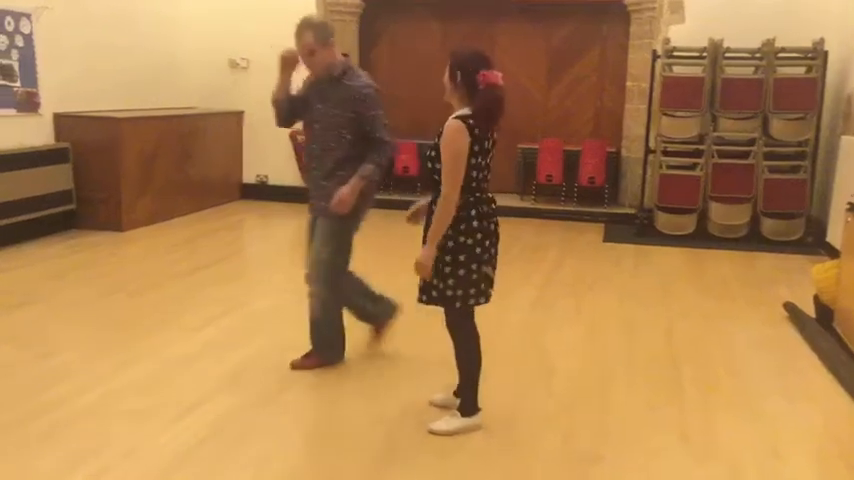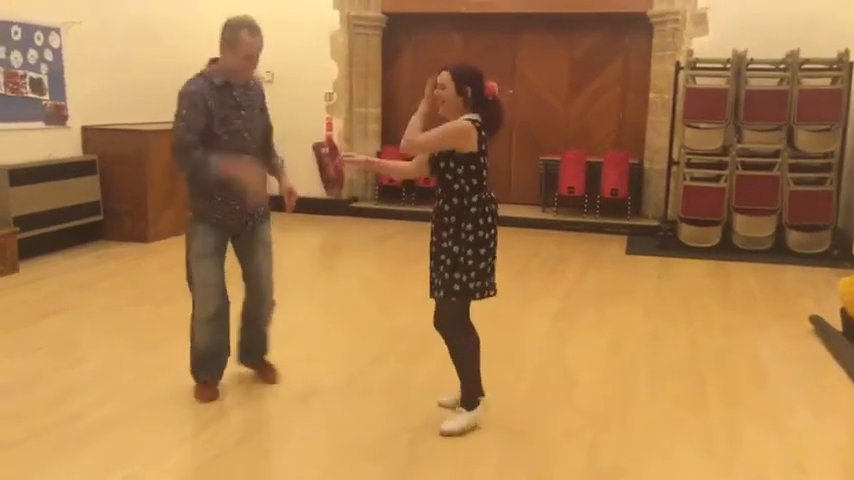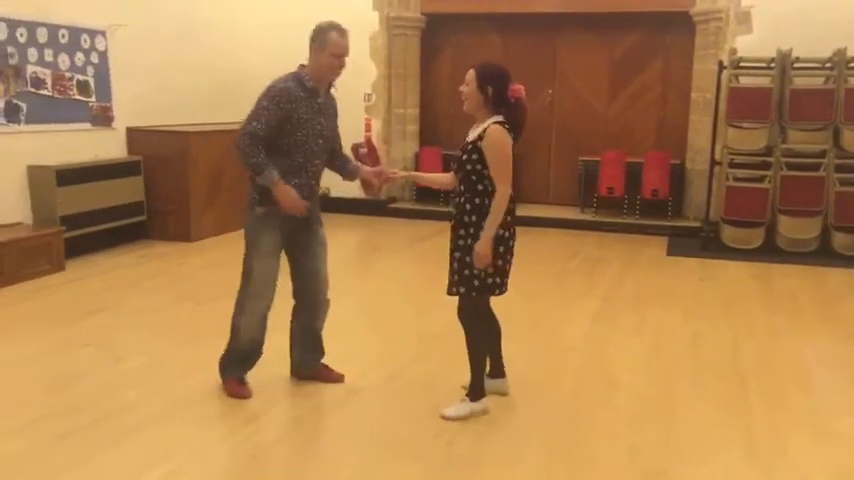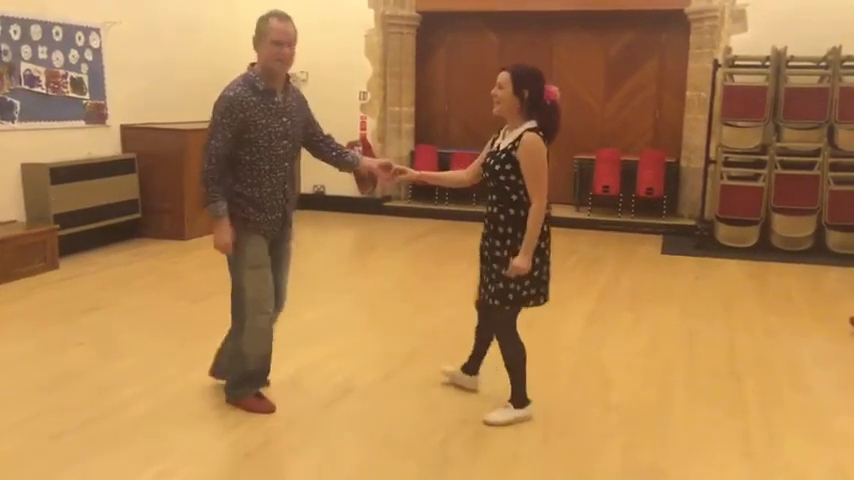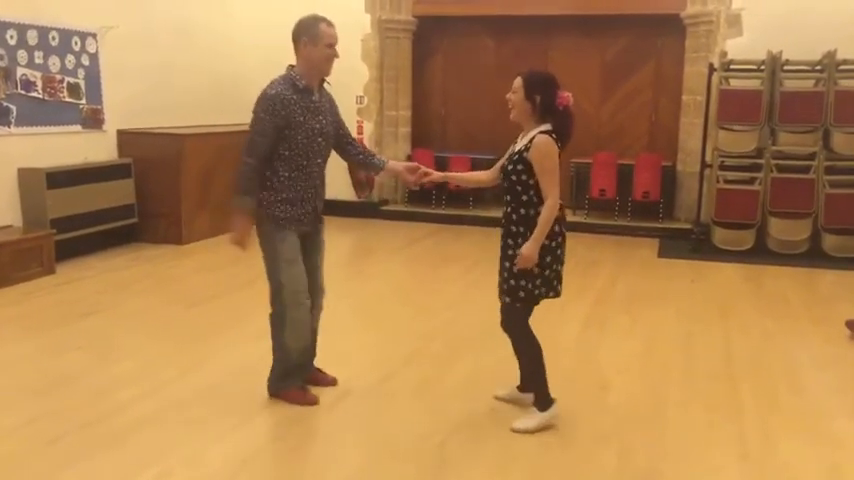
dt=1s
person 1, frame 1
left shoulder: (359, 88)
right shoulder: (314, 83)
left elbow: (382, 146)
right elbow: (284, 118)
left wrist: (356, 185)
right wrist: (285, 76)
left hip: (343, 196)
right hip: (319, 193)
left knee: (320, 274)
right knee: (327, 270)
left ankle: (327, 348)
right ankle: (378, 310)
person 1, frame 2
left shoulder: (254, 89)
right shoulder: (197, 91)
right elbow: (184, 152)
left wrist: (281, 176)
right wrist: (235, 170)
left hip: (253, 209)
right hip: (211, 210)
left knee: (262, 288)
right knee: (208, 296)
left ankle: (254, 353)
right ankle: (206, 372)
person 1, frame 3
left shoulder: (329, 102)
right shoulder: (283, 91)
left elbow: (332, 154)
right elbow: (248, 142)
left wrist: (362, 172)
right wrist: (278, 186)
left hip: (307, 212)
right hip: (270, 209)
left knee: (315, 291)
right knee: (258, 292)
left ankle: (306, 361)
right ankle: (233, 369)
person 1, frame 4
left shoulder: (294, 98)
right shoulder: (235, 99)
left elbow: (319, 143)
right elbow: (213, 163)
left wrist: (365, 163)
right wrist: (220, 220)
left hip: (281, 217)
right hip: (246, 220)
left knee: (271, 300)
right knee: (255, 303)
left ankle: (229, 362)
right ankle: (242, 385)
person 1, frame 5
left shoulder: (325, 99)
right shoulder: (276, 97)
left elbow: (346, 145)
right elbow: (253, 161)
left wrist: (392, 167)
right wrist: (243, 215)
left hip: (311, 214)
right hip: (278, 216)
left knee: (311, 295)
right knee: (292, 298)
left ankle: (302, 364)
right ankle: (285, 380)
person 2, frame 1
left shoulder: (457, 127)
right shoulder: (480, 123)
left elbow: (451, 195)
left wrist: (429, 247)
right wrist: (427, 205)
left hip: (460, 233)
right hip: (476, 227)
left knee: (459, 320)
right knee: (459, 317)
left ankle: (469, 411)
right ankle: (463, 392)
person 2, frame 2
left shoulder: (465, 128)
right shoulder: (453, 130)
left elbow: (410, 145)
right elbow: (413, 169)
left wrist: (425, 106)
right wrist: (367, 162)
left hip: (467, 232)
right hip: (455, 229)
left knee: (447, 318)
right knee: (457, 316)
left ankle: (469, 405)
right ankle: (471, 392)
person 2, frame 3
left shoulder: (496, 133)
right shoulder: (477, 130)
left elbow: (503, 191)
right elbow: (457, 180)
left wrist: (486, 239)
right wrist: (411, 176)
left hip: (486, 229)
right hip: (470, 227)
left knee: (470, 310)
right knee: (477, 307)
left ankle: (476, 396)
right ankle: (496, 376)
person 2, frame 4
left shoulder: (531, 140)
right shoulder: (502, 136)
left elbow: (539, 202)
right elbow: (469, 176)
left wrist: (526, 253)
right wrist: (418, 176)
left hip: (520, 239)
right hip: (498, 235)
left knee: (502, 318)
right knee: (488, 307)
left ankle: (520, 403)
right ankle: (469, 371)
person 2, frame 5
left shoulder: (543, 142)
right shoulder: (524, 139)
left elbow: (551, 201)
right elbow: (492, 176)
left wrist: (534, 243)
right wrist: (444, 176)
left hip: (535, 242)
right hip: (518, 237)
left knee: (514, 321)
right knee: (515, 318)
left ankle: (544, 404)
right ankle: (527, 387)
